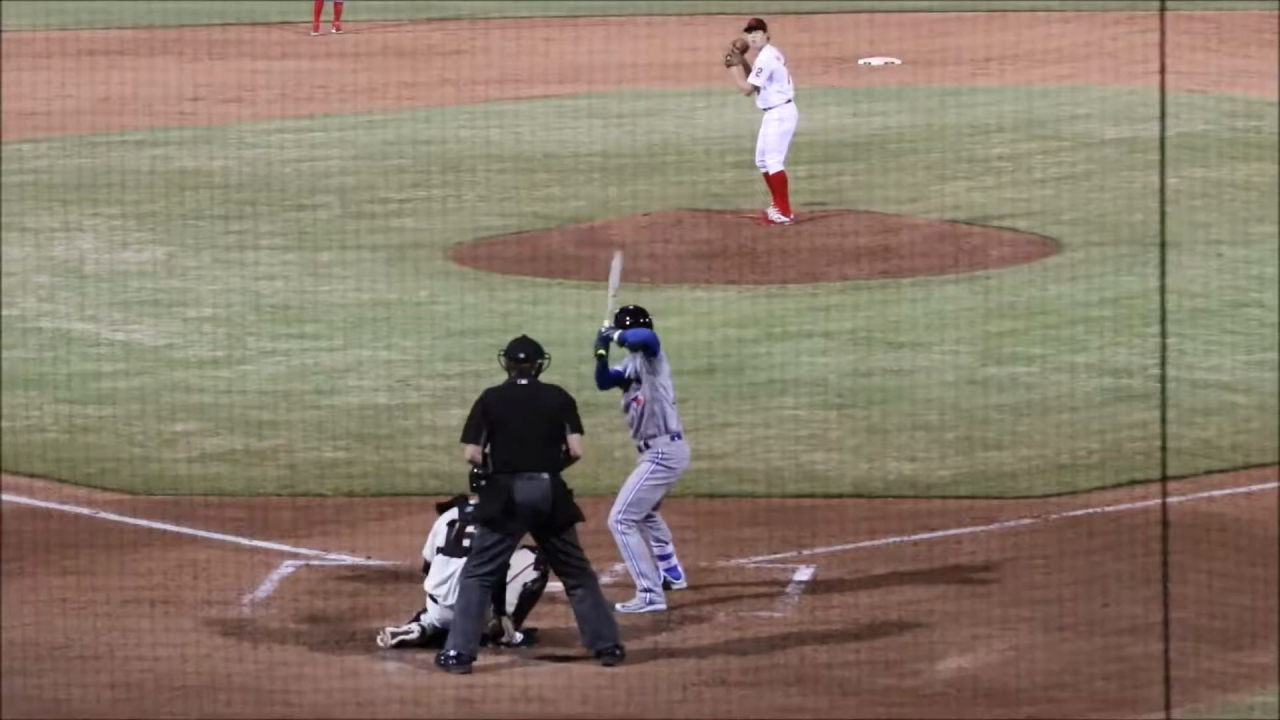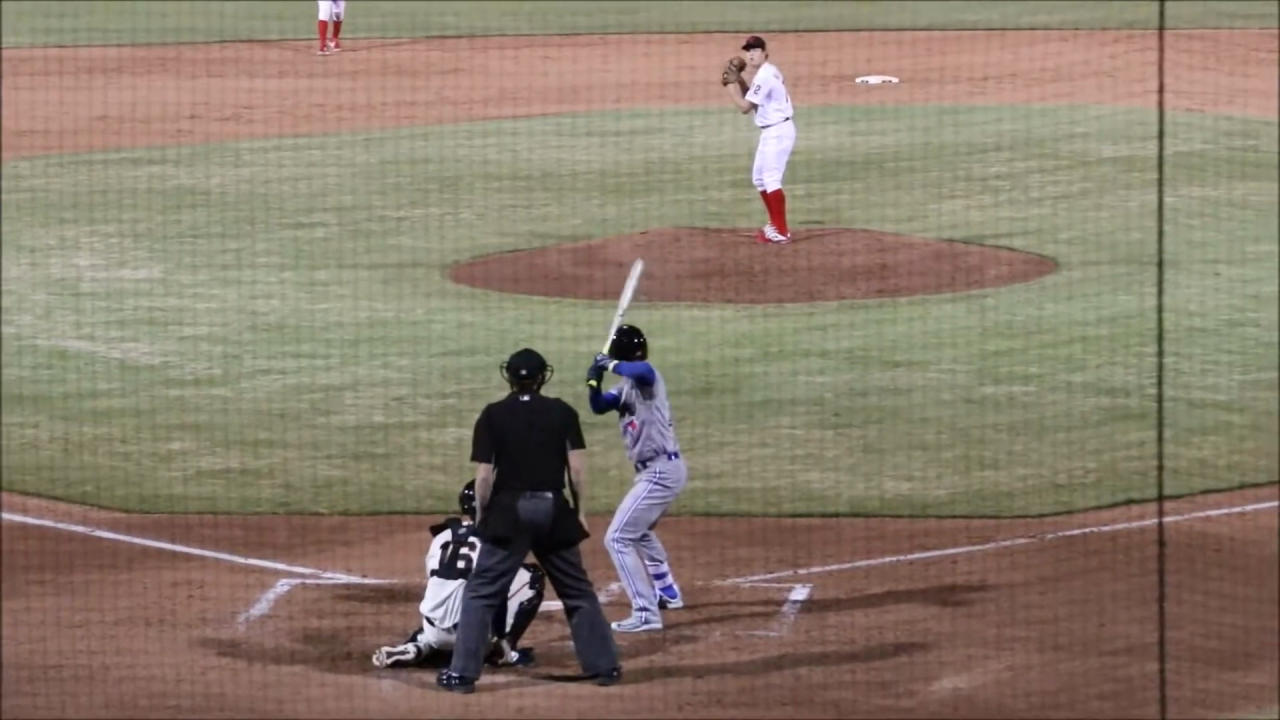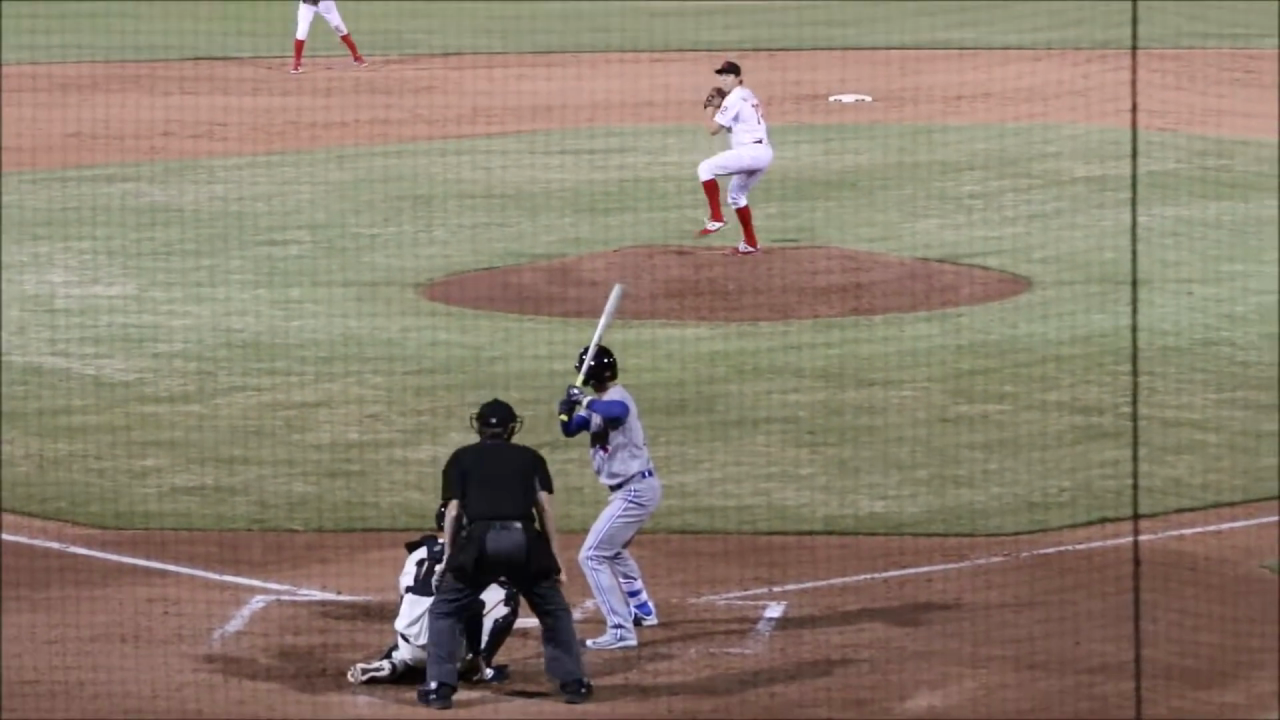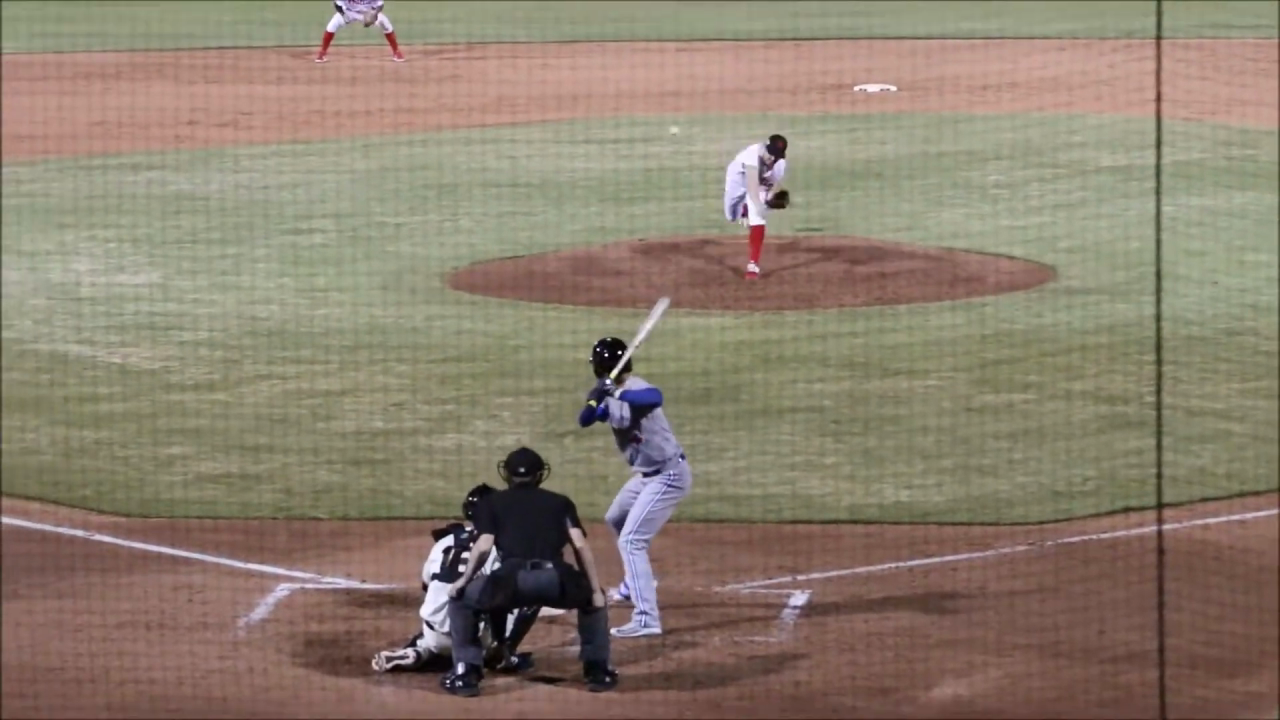
dt=0.7s
person 1, frame 1
left shoulder: (490, 398)
right shoulder: (559, 397)
left elbow: (471, 455)
right elbow: (576, 451)
left hip: (505, 495)
right hip: (549, 493)
left knee: (477, 574)
right knee: (578, 573)
left ankle: (459, 653)
right ankle: (608, 646)
person 1, frame 2
left shoulder: (493, 414)
right shoulder: (562, 411)
left elbow: (484, 474)
right elbow: (576, 467)
left wrist: (481, 516)
right wrist: (578, 511)
left hip: (510, 510)
right hip: (553, 509)
left knee: (481, 593)
right knee: (578, 591)
left ankle: (462, 672)
right ankle: (604, 666)
person 1, frame 3
left shoulder: (462, 457)
right shoulder: (530, 457)
left elbow: (453, 513)
right elbow: (544, 508)
left wrist: (448, 558)
right wrist: (553, 555)
left hip: (480, 541)
right hip: (524, 540)
left knee: (444, 610)
right knee: (554, 610)
left ankle: (439, 686)
right ankle: (574, 682)
person 1, frame 4
left shoulder: (492, 502)
right shoulder: (560, 501)
left elbow: (483, 546)
right elbow: (580, 546)
left wrist: (464, 580)
right wrist: (596, 590)
left hip: (513, 579)
right hip: (556, 580)
left knee: (460, 600)
right knee: (592, 598)
left ankle: (466, 673)
right ankle: (599, 670)
person 2, frame 1
left shoulder: (650, 353)
right shoulder: (633, 361)
left elbow: (648, 336)
right elbow: (604, 383)
left wrist: (616, 335)
right wrist: (602, 353)
left hip: (662, 452)
right hip: (664, 450)
left knee: (621, 519)
right knee: (645, 513)
left ankle: (650, 595)
right ankle: (671, 573)
person 2, frame 2
left shoulder: (645, 376)
right shoulder: (628, 383)
left elbow: (643, 369)
right elbow: (599, 407)
left wrist: (610, 366)
right wrist: (594, 380)
left hip: (660, 471)
right hip: (660, 469)
left knee: (617, 538)
right knee: (639, 531)
left ankle: (646, 613)
right ankle: (667, 592)
person 2, frame 3
left shoulder: (617, 397)
right shoulder: (599, 402)
left elbow: (617, 412)
right elbow: (570, 430)
left wrist: (583, 400)
right wrist: (568, 409)
left hip: (634, 490)
right hip: (636, 488)
left knee: (591, 556)
right knee: (613, 550)
left ankle: (621, 630)
right ankle: (642, 609)
person 2, frame 4
left shoulder: (635, 388)
right shoulder: (609, 390)
left elbow: (656, 399)
right elbow: (585, 420)
left wrist: (618, 392)
right wrist: (594, 399)
left hip: (668, 474)
right hip: (646, 474)
left knee: (632, 540)
right knee: (615, 520)
left ankle: (646, 619)
right ankle: (638, 581)
person 3, frame 1
left shoulder: (765, 58)
right shoulder: (769, 54)
left elbow: (747, 89)
right elbow: (754, 80)
left wrist: (733, 67)
right wrist: (740, 61)
left hip: (780, 114)
right hip: (774, 114)
left knee: (773, 161)
right knee: (763, 160)
left ankle: (785, 213)
right ankle: (778, 206)
person 3, frame 2
left shoulder: (764, 75)
right shoulder: (766, 73)
left elbow: (745, 107)
right elbow: (752, 98)
left wrist: (729, 85)
right wrist: (737, 79)
left hip: (778, 131)
right hip: (771, 132)
left knee: (771, 180)
right knee: (760, 178)
left ankle: (781, 232)
right ankle: (775, 225)
person 3, frame 3
left shoulder: (733, 99)
right shoulder: (747, 95)
left elbow: (714, 129)
left wrist: (710, 109)
right wrist: (718, 107)
left hip: (751, 152)
right hip: (763, 153)
left knee: (705, 169)
right knee: (736, 195)
left ankle: (716, 218)
right ankle: (750, 244)
person 3, frame 4
left shoulder: (781, 164)
right shoulder: (754, 152)
left elbow: (775, 185)
right elbow: (752, 178)
left wrist: (771, 196)
right wrist: (757, 204)
left hip: (760, 184)
right hip: (737, 180)
left knee: (757, 218)
right knee: (731, 216)
left ankle: (753, 264)
right ankle: (745, 207)
person 4, frame 1
left shoulder: (447, 516)
left elbow: (428, 567)
right wrist: (502, 616)
left hip: (440, 612)
right knee: (535, 559)
left ankle: (423, 627)
right ankle: (506, 632)
person 4, frame 2
left shoulder: (441, 537)
right wrist: (502, 639)
left hip: (435, 632)
right knee: (532, 577)
left ankle: (419, 646)
right ankle: (503, 650)
person 4, frame 3
left shoulder: (416, 553)
right elbow: (472, 610)
right wrist: (477, 657)
left hip: (409, 648)
right knee: (506, 596)
left ankle: (392, 663)
right ankle: (477, 666)
person 4, frame 4
left shoulder: (443, 541)
left elbow: (426, 585)
right wrist: (503, 646)
left hip: (435, 635)
left ankle: (414, 652)
right ankle: (503, 655)
